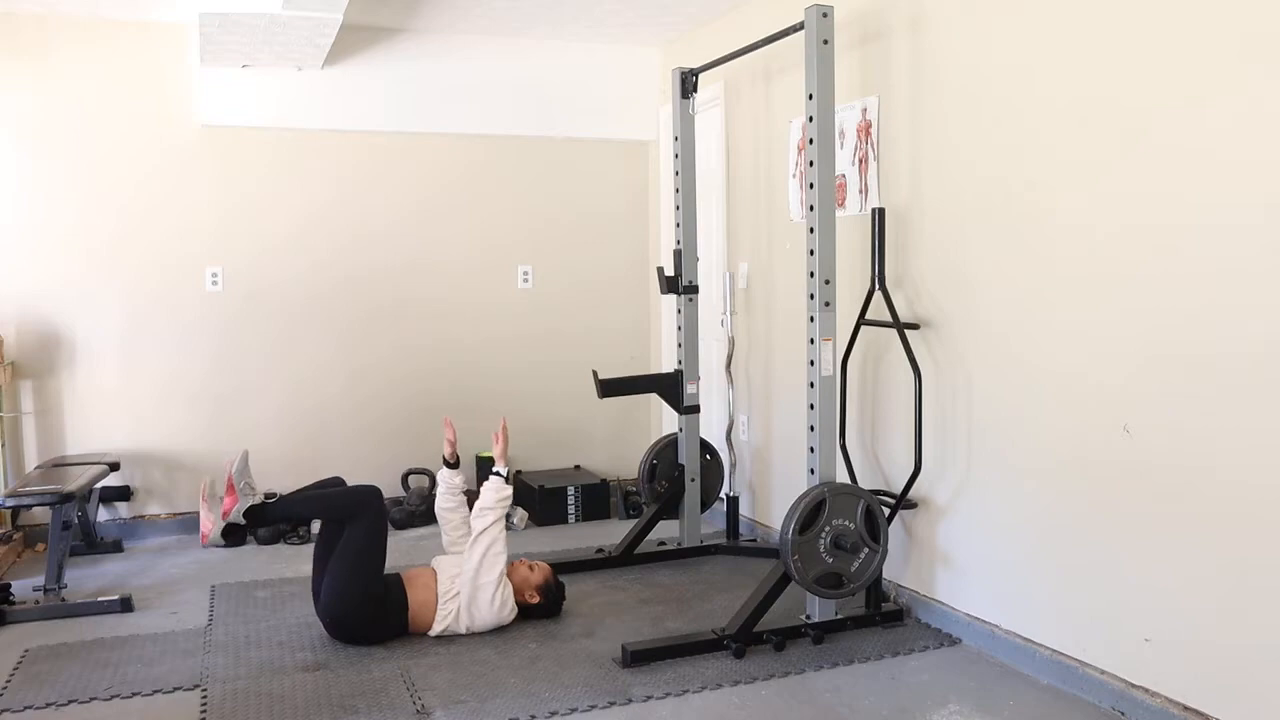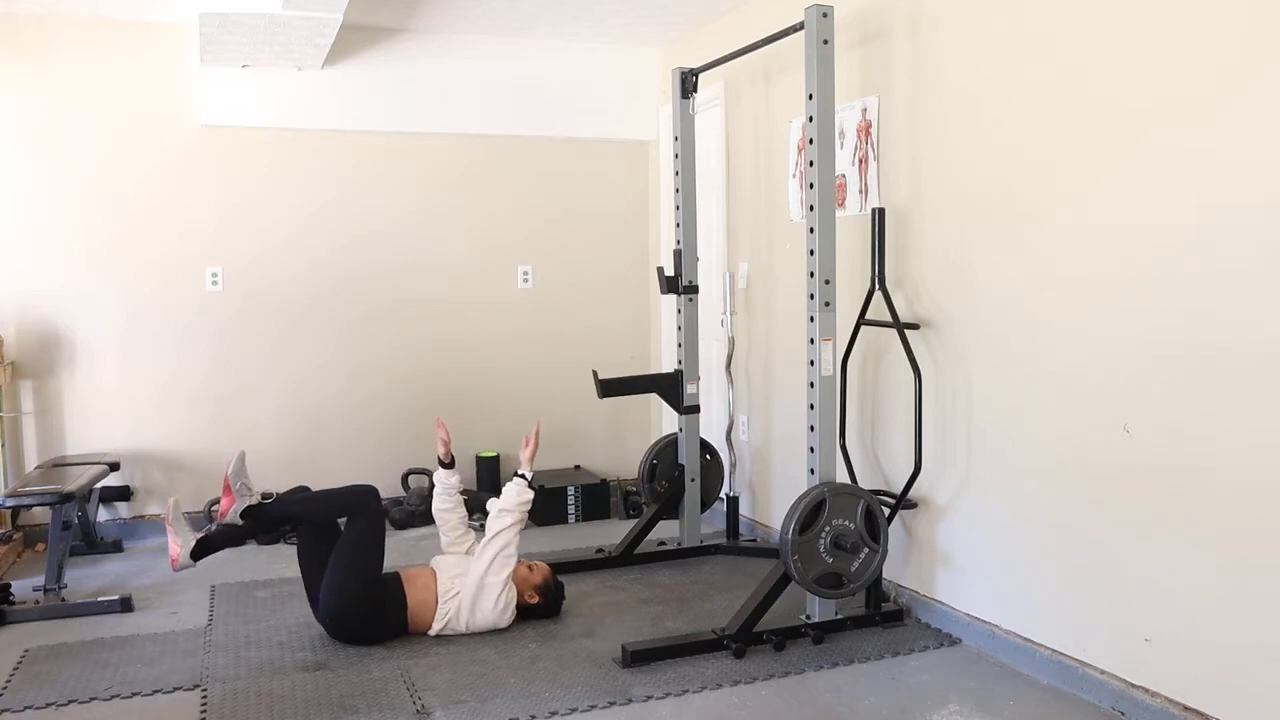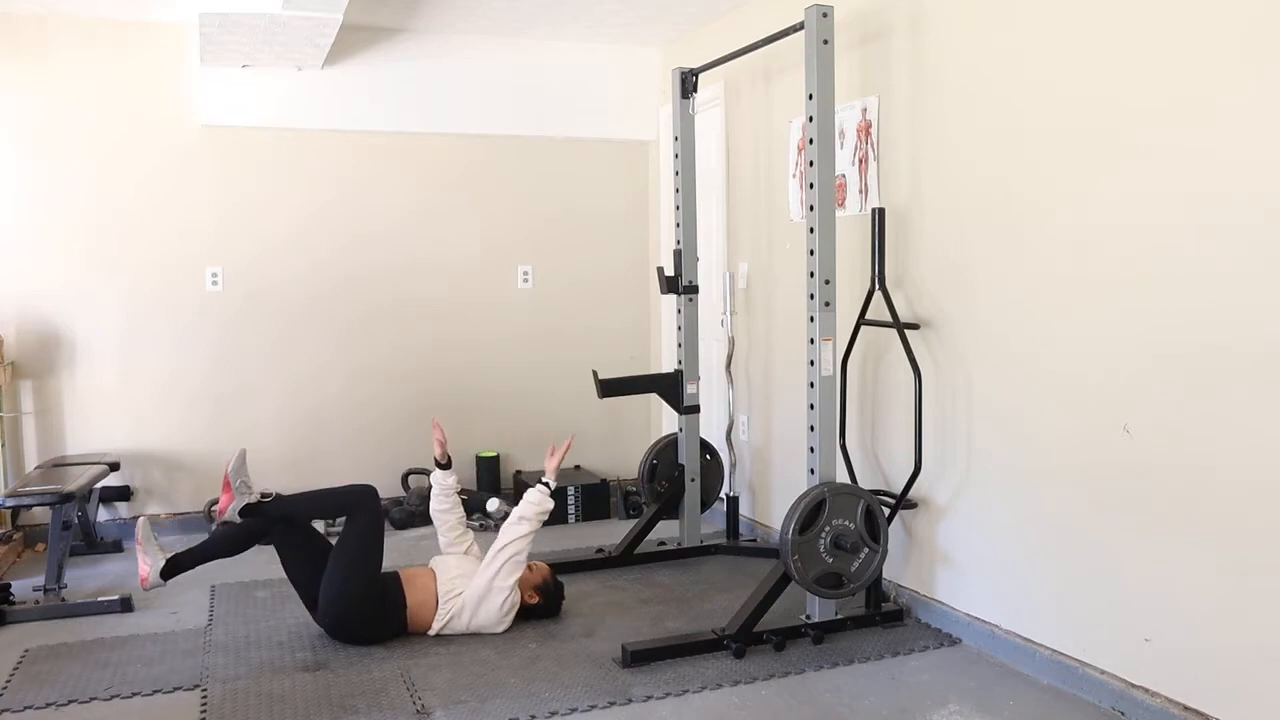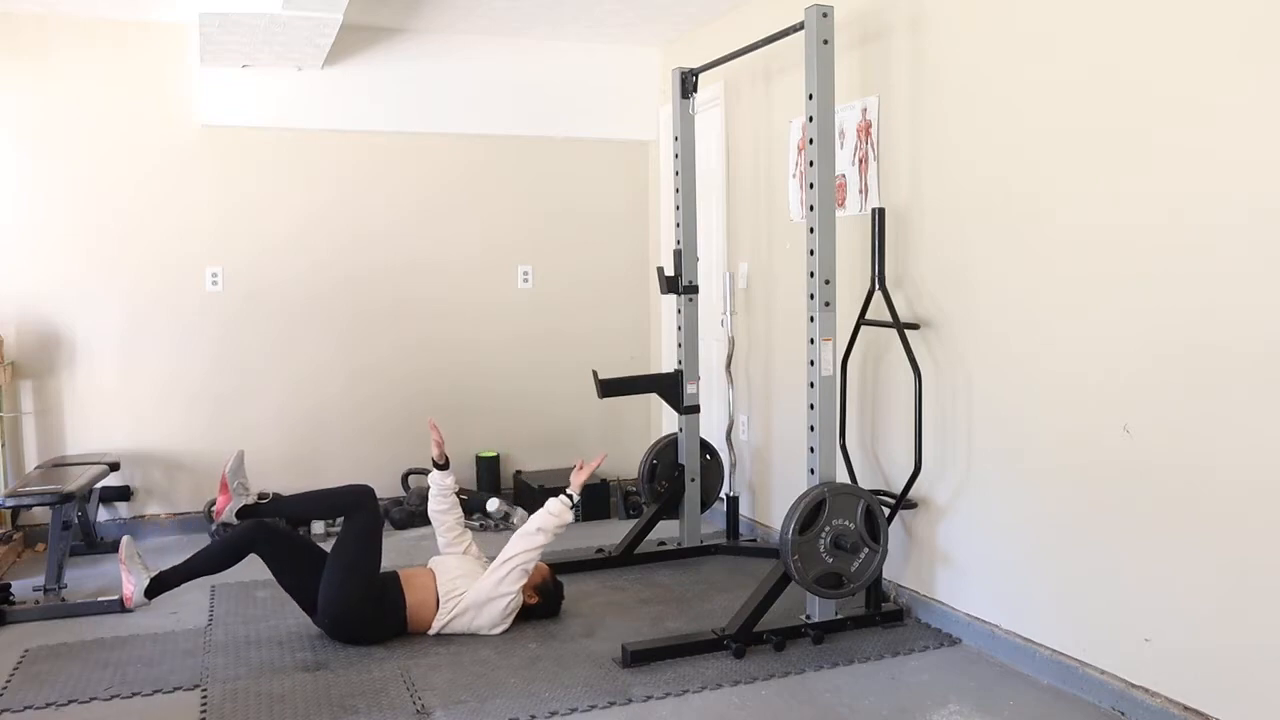
dt=0.3s
person 1, frame 1
left shoulder: (497, 604)
right shoulder: (478, 574)
left elbow: (487, 529)
right elbow: (458, 528)
left wrist: (499, 469)
right wrist: (452, 463)
left hip: (353, 614)
right hip: (347, 603)
left knee: (368, 498)
right knee: (336, 487)
left ankle: (248, 508)
right ankle: (229, 525)
person 1, frame 2
left shoulder: (498, 604)
right shoulder: (474, 570)
left elbow: (502, 532)
right elbow: (454, 527)
left wrist: (523, 474)
right wrist: (446, 463)
left hip: (355, 615)
right hip: (347, 603)
left knee: (366, 498)
right knee: (304, 497)
left ankle: (250, 509)
right ankle: (195, 548)
person 1, frame 3
left shoulder: (500, 605)
right shoulder: (478, 572)
left elbow: (517, 535)
right elbow: (453, 526)
left wrist: (547, 484)
right wrist: (443, 464)
left hip: (356, 615)
right hip: (345, 604)
left knee: (365, 497)
right knee: (273, 521)
left ankle: (247, 505)
right ankle: (164, 569)
person 1, frame 4
left shoulder: (500, 605)
right shoulder: (478, 571)
left elbow: (529, 541)
right elbow: (450, 526)
left wrist: (569, 495)
right wrist: (441, 465)
left hip: (357, 615)
right hip: (347, 605)
left knee: (362, 498)
right knee: (258, 533)
left ankle: (247, 504)
right ankle: (150, 587)
